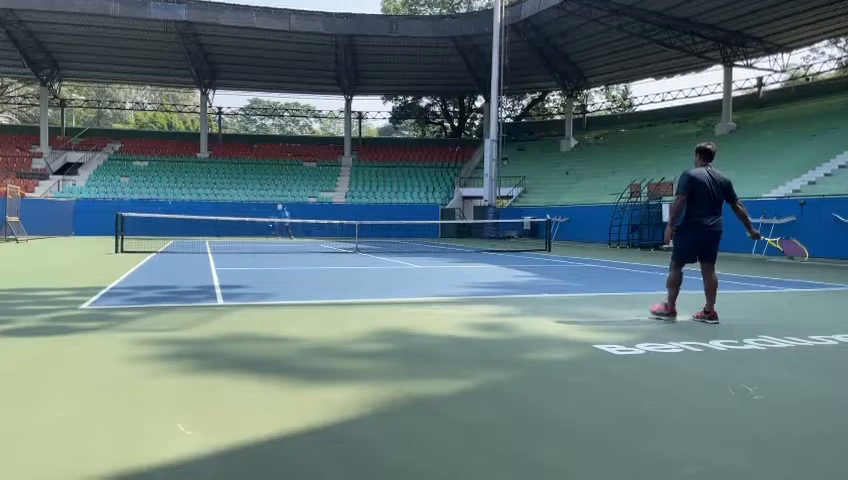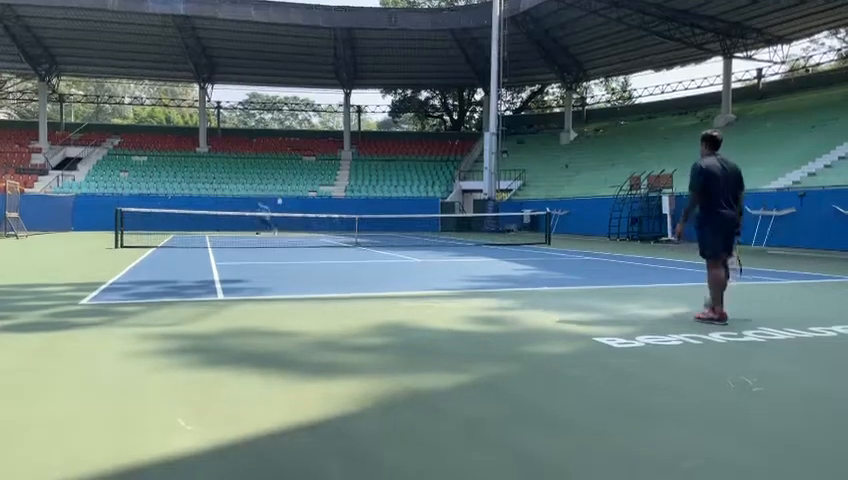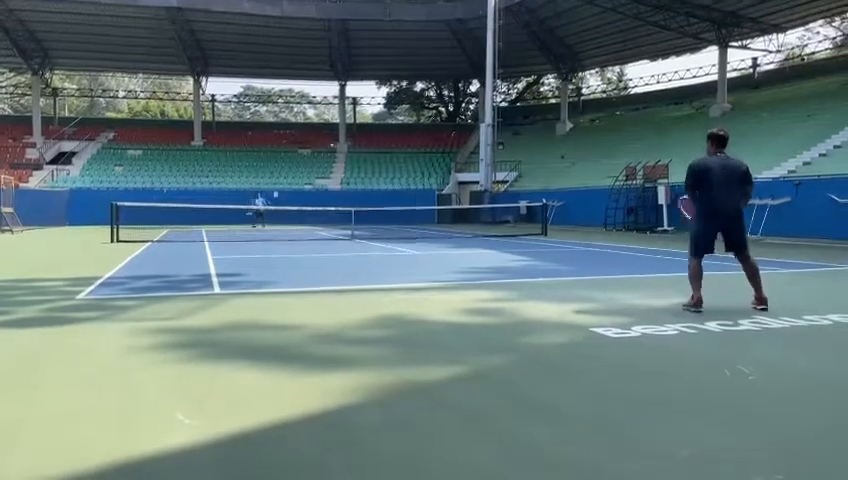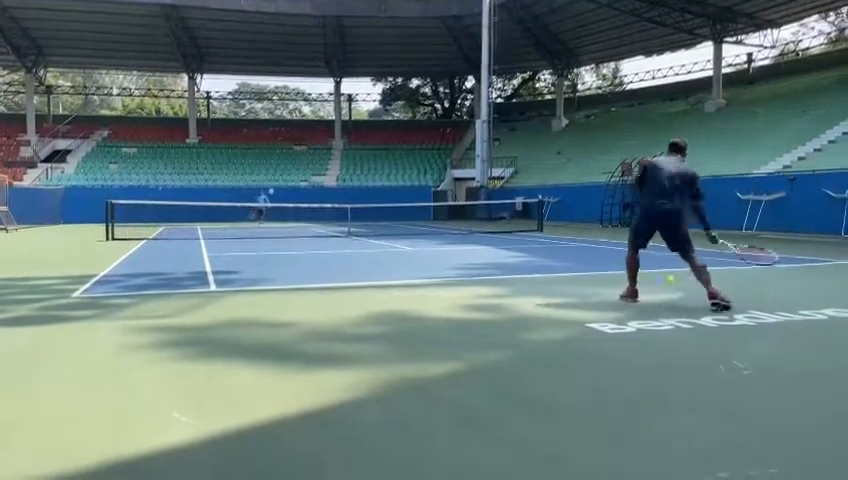
dt=0.7s
person 1, frame 1
left shoulder: (689, 175)
right shoulder: (723, 179)
left elbow: (680, 202)
right elbow: (737, 206)
left wrist: (670, 226)
right wrist: (750, 228)
left hip: (692, 228)
right hip: (714, 229)
left knee: (676, 266)
right knee: (708, 269)
left ankle: (669, 308)
right ankle: (709, 311)
person 1, frame 2
left shoulder: (701, 166)
right shoulder: (733, 167)
left elbow: (694, 197)
right elbow: (740, 196)
left wrist: (682, 222)
right wrist: (738, 220)
left hip: (711, 221)
right hip: (731, 220)
left knee: (714, 264)
right knee: (723, 262)
left ankle: (717, 311)
right ankle: (716, 303)
person 1, frame 3
left shoulder: (697, 165)
right shoulder: (740, 166)
left elbow: (690, 193)
right elbow: (748, 193)
left wrist: (698, 211)
left hip: (707, 216)
right hip: (733, 216)
left knee: (695, 257)
right knee: (745, 256)
left ankle: (696, 298)
right ankle: (760, 298)
person 1, frame 4
left shoulder: (651, 163)
right shoulder: (690, 173)
left elbow: (638, 186)
right elbow: (697, 205)
right wrist: (708, 230)
left hip: (648, 211)
right hip: (673, 213)
left knee: (633, 249)
right knee: (690, 256)
left ankle: (631, 290)
right ankle: (714, 295)
